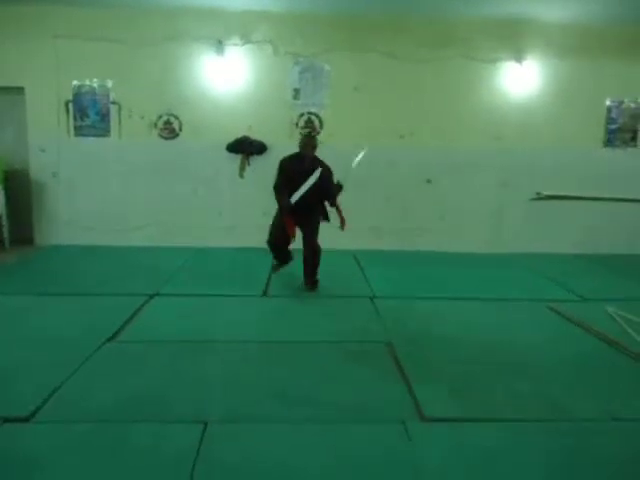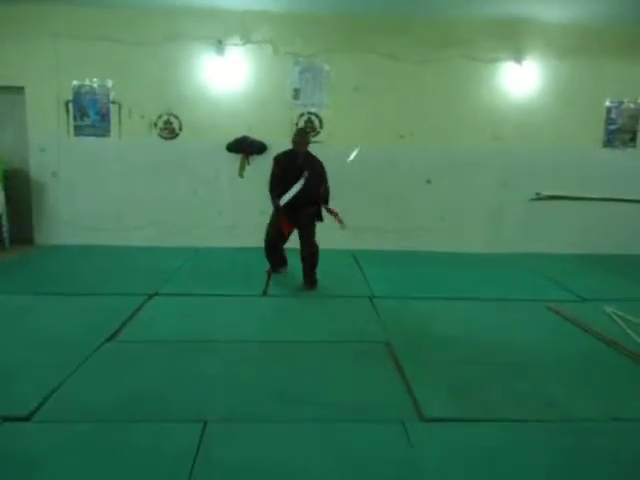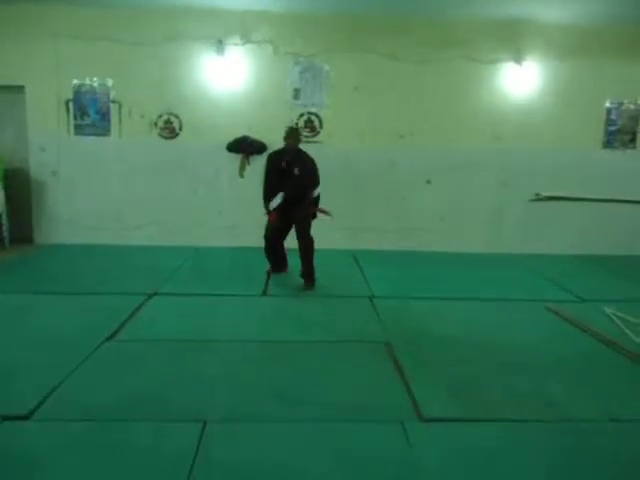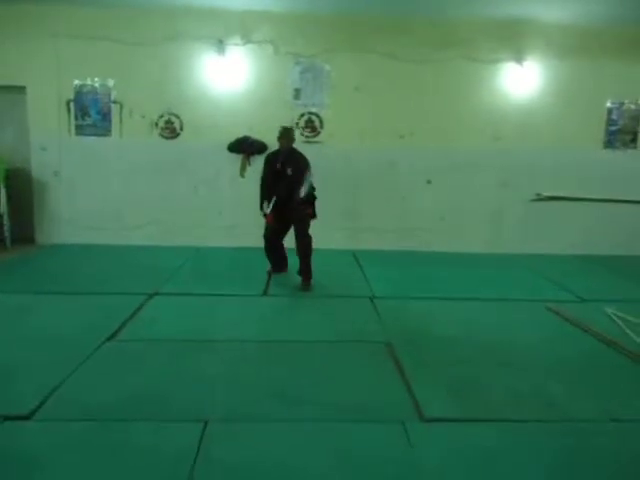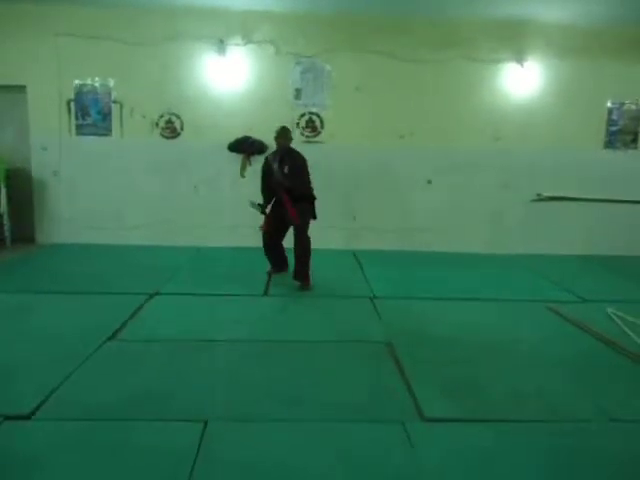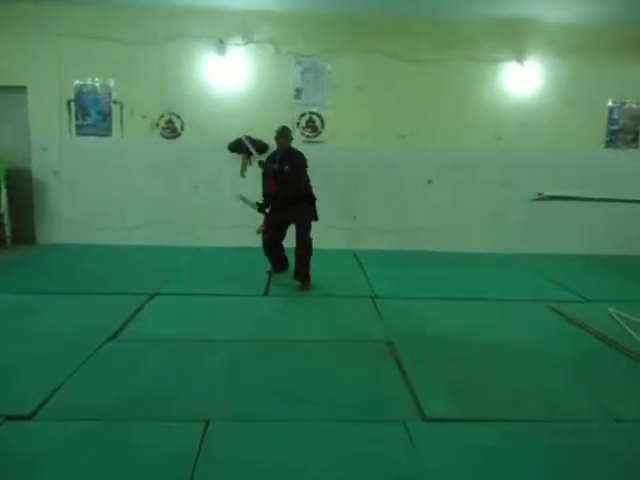
dt=0.1s
person 1, frame 1
left shoulder: (323, 169)
right shoulder: (287, 163)
left elbow: (328, 193)
right elbow: (279, 187)
left wrist: (336, 191)
right wrist: (284, 202)
left hip: (310, 211)
right hip: (288, 208)
left knee: (311, 245)
right knee: (274, 240)
left ankle: (310, 279)
right ankle: (283, 258)
person 1, frame 2
left shoulder: (315, 164)
right shoulder: (281, 159)
left elbow: (321, 188)
right elbow: (275, 184)
left wrist: (323, 199)
right wrist: (277, 201)
left hip: (305, 208)
right hip: (285, 206)
left knee: (308, 243)
right knee: (272, 239)
left ankle: (310, 278)
right ankle: (278, 264)
person 1, frame 3
left shoulder: (307, 161)
right shoulder: (274, 157)
left elbow: (313, 186)
right elbow: (269, 183)
left wrist: (311, 201)
right wrist: (268, 203)
left hip: (301, 205)
right hip: (280, 204)
left knee: (304, 239)
right knee: (271, 237)
left ankle: (309, 276)
right ankle: (279, 265)
person 1, frame 4
left shoulder: (300, 160)
right shoulder: (271, 158)
left elbow: (306, 185)
right elbow: (266, 182)
left wrist: (299, 198)
right wrist: (264, 202)
left hip: (300, 205)
right hip: (281, 203)
left knee: (302, 237)
right knee: (270, 235)
left ankle: (306, 276)
right ankle: (279, 265)
person 1, frame 5
left shoulder: (297, 159)
right shoulder: (270, 159)
left elbow: (302, 184)
right elbow: (267, 184)
left wrist: (285, 183)
right wrist: (266, 203)
left hip: (300, 204)
right hip: (280, 204)
left knee: (301, 238)
right knee: (269, 236)
left ankle: (303, 277)
right ankle: (280, 265)
person 1, frame 6
left shoulder: (297, 157)
right shoulder: (271, 159)
left elbow: (297, 180)
right elbow: (269, 184)
left wrist: (275, 172)
right wrist: (266, 203)
left hip: (301, 204)
right hip: (280, 204)
left knee: (303, 239)
right knee: (269, 236)
left ankle: (303, 276)
right ankle: (280, 264)
